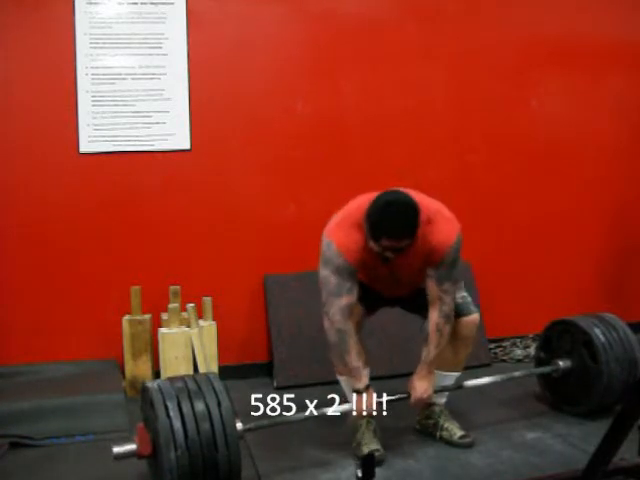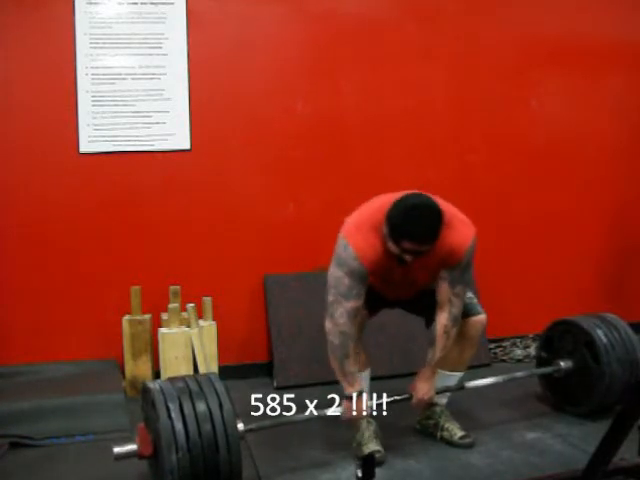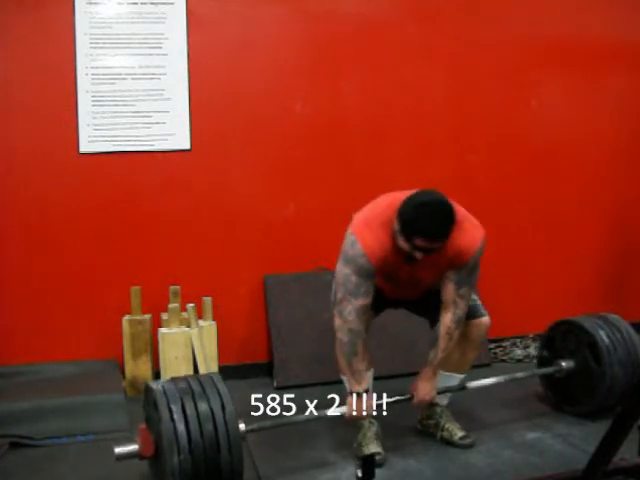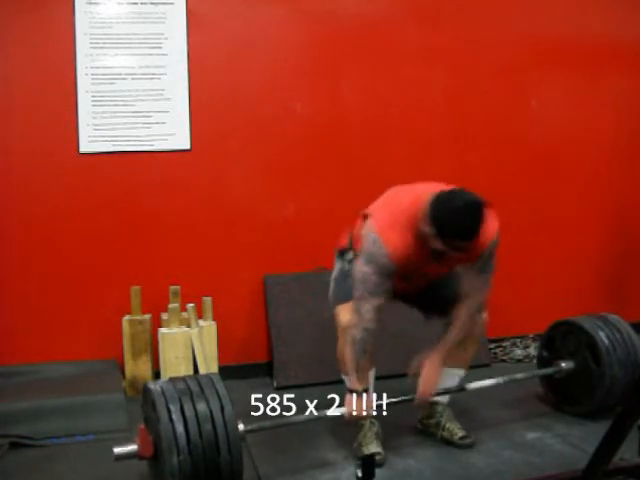
dt=0.2s
person 1, frame 1
left shoulder: (444, 232)
right shoulder: (342, 236)
left elbow: (440, 306)
right elbow: (336, 319)
left wrist: (425, 372)
right wrist: (360, 389)
left hip: (419, 280)
right hip: (364, 280)
left knee: (467, 321)
right knee: (344, 321)
left ankle: (433, 411)
right ankle: (365, 420)
person 1, frame 2
left shoulder: (460, 237)
right shoulder: (357, 240)
left elbow: (449, 309)
right elbow: (339, 321)
left wrist: (428, 374)
right wrist: (352, 392)
left hip: (424, 283)
right hip: (369, 281)
left knee: (474, 321)
right knee: (345, 324)
left ankle: (434, 411)
right ankle: (365, 422)
person 1, frame 3
left shoulder: (469, 238)
right shoulder: (365, 236)
left elbow: (453, 311)
right elbow: (349, 319)
left wrist: (429, 374)
right wrist: (357, 389)
left hip: (426, 284)
right hip: (372, 278)
left knee: (477, 324)
right knee: (346, 324)
left ankle: (434, 412)
right ankle: (367, 422)
person 1, frame 4
left shoulder: (484, 230)
right shoulder: (385, 234)
left elbow: (474, 299)
right elbow: (366, 317)
left wrist: (438, 356)
right wrist: (357, 389)
right hip: (362, 257)
left knee: (477, 320)
right knee: (349, 322)
left ankle: (434, 411)
right ankle: (367, 421)
